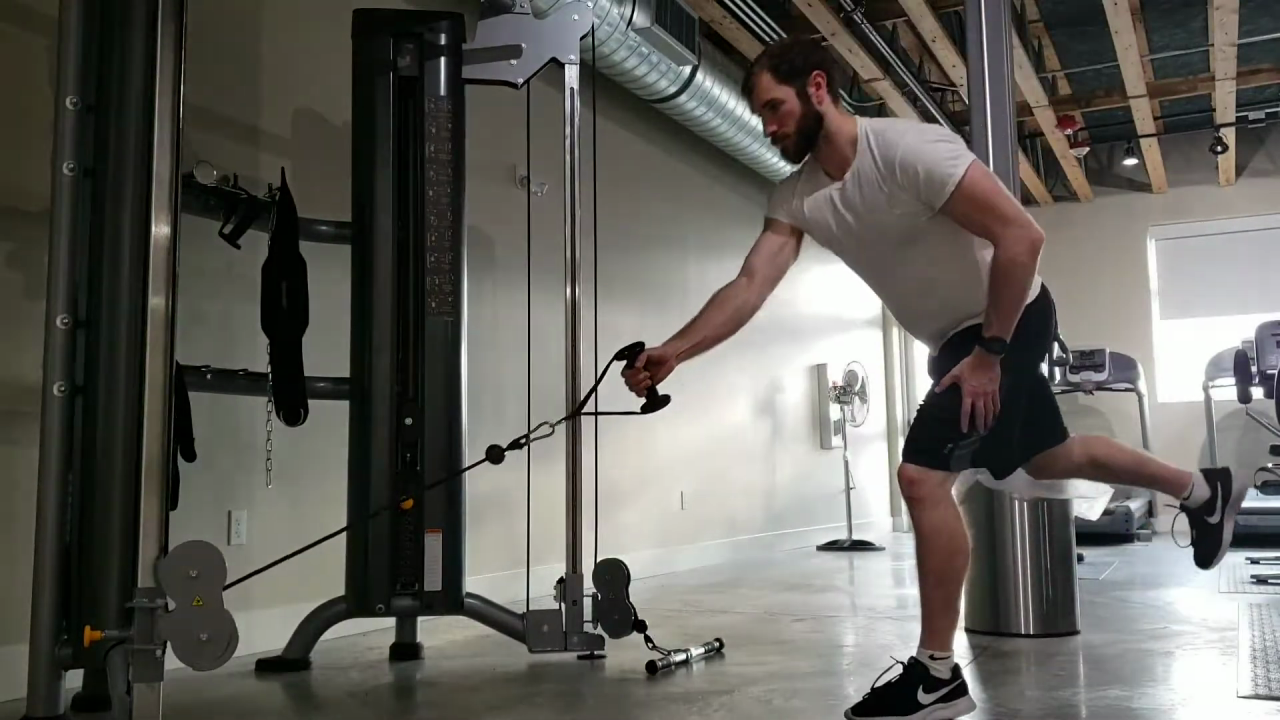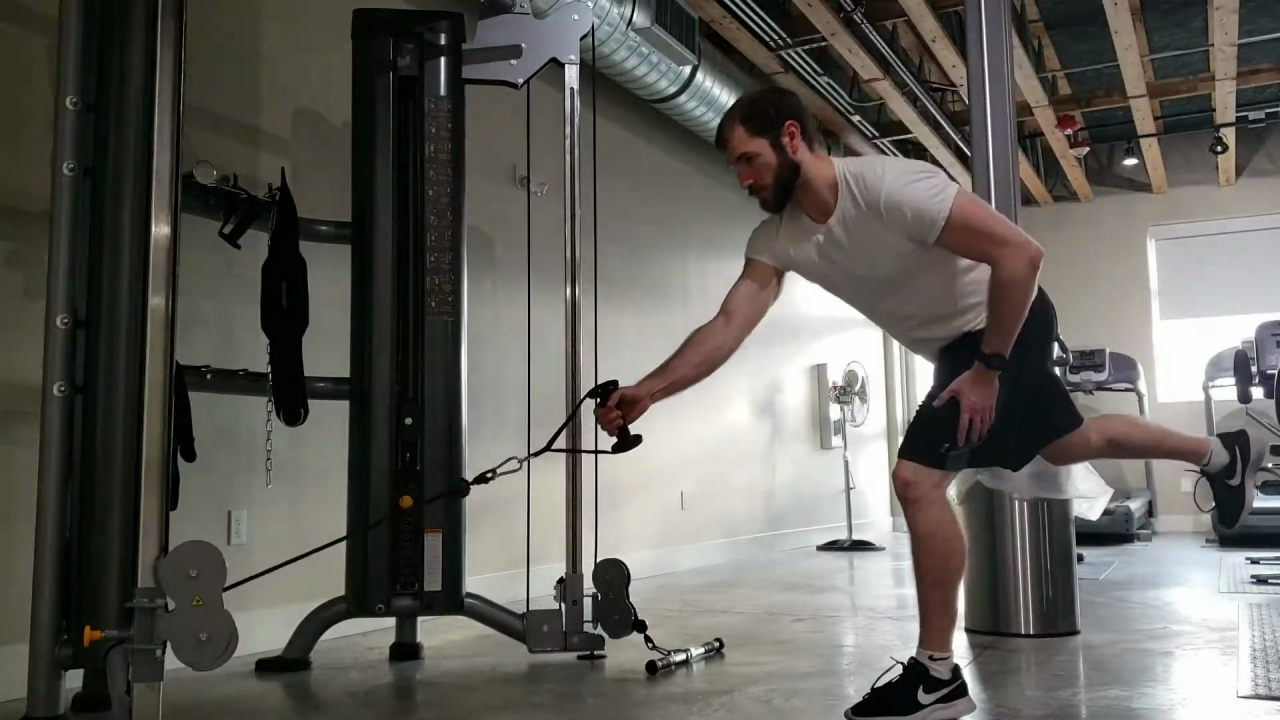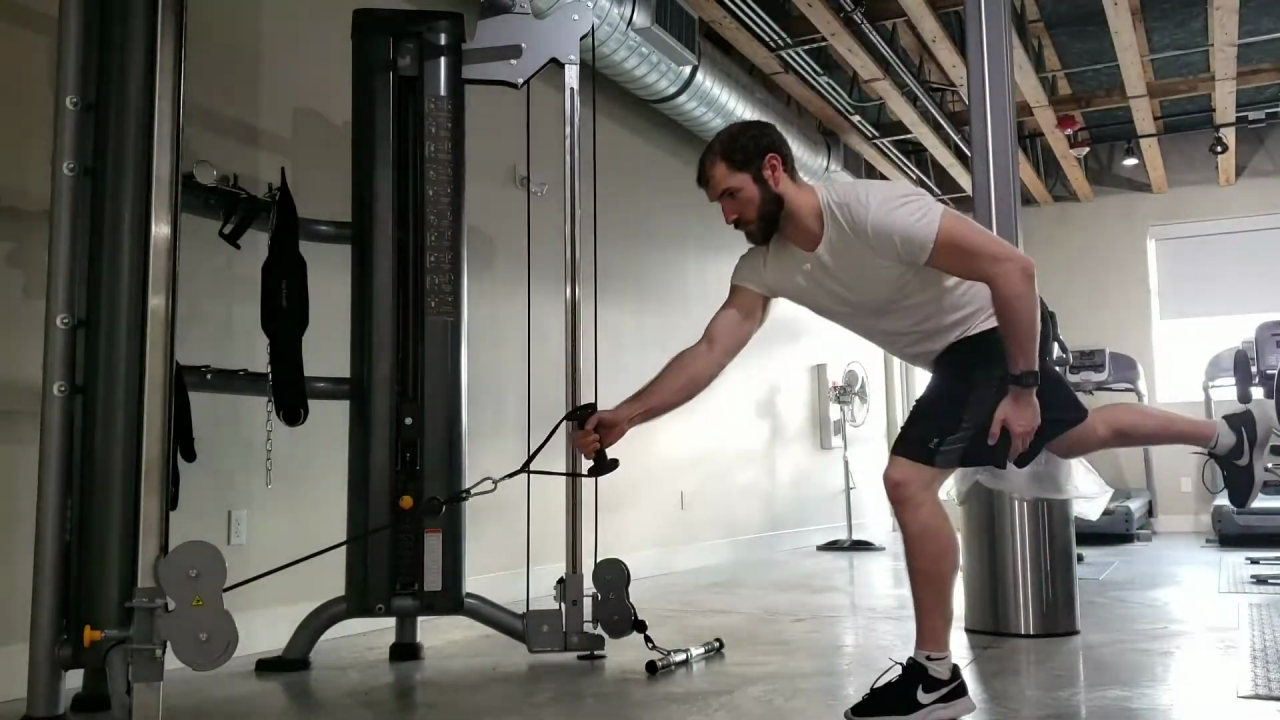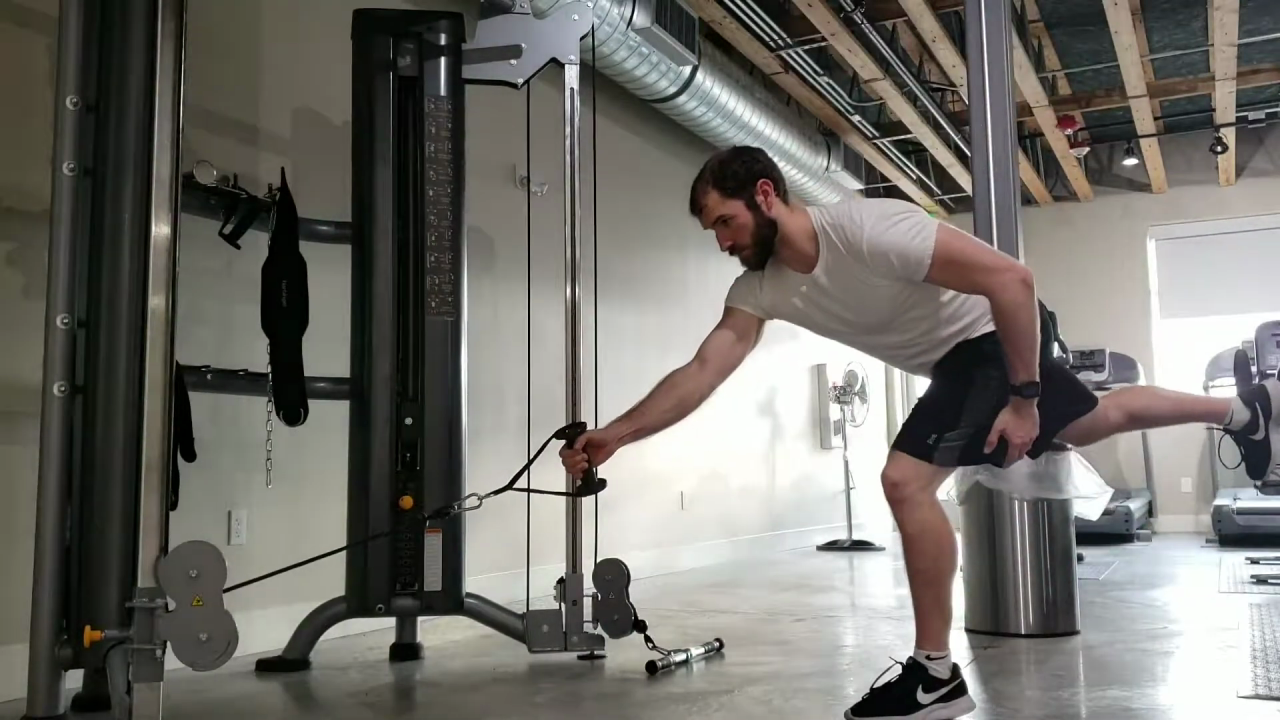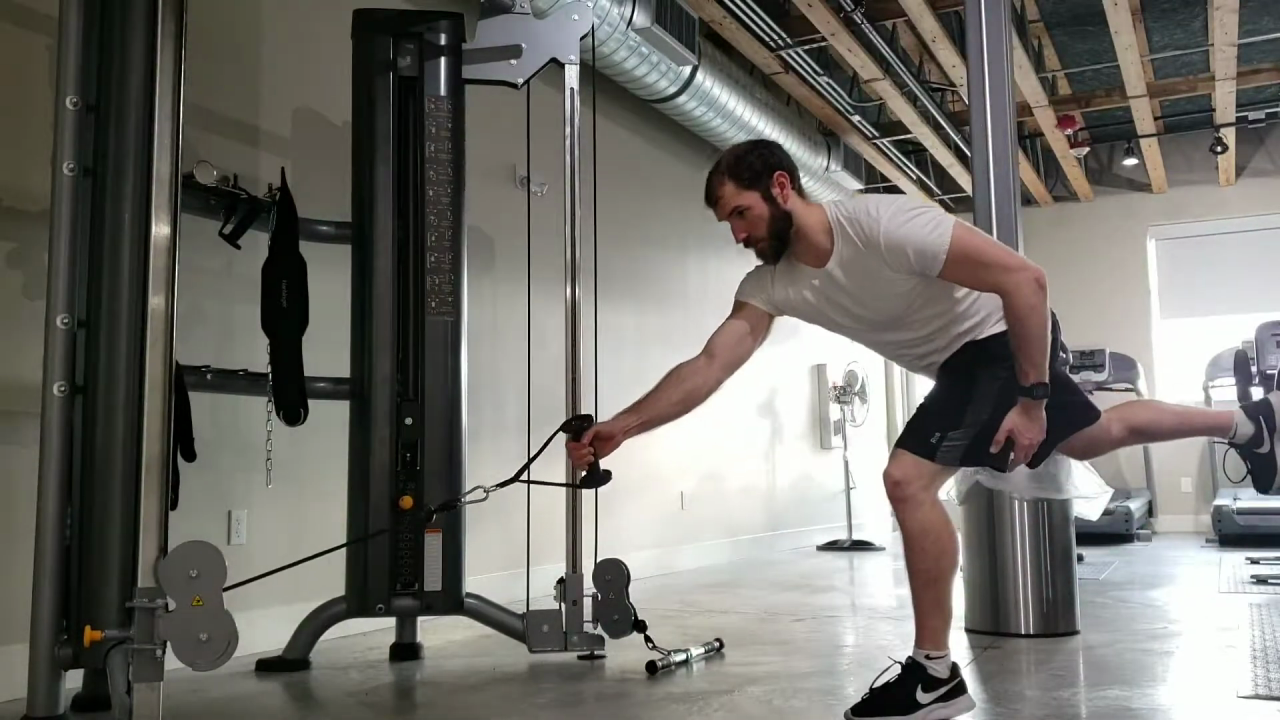
dt=0.4s
person 1, frame 1
left shoulder: (909, 149)
right shoulder: (796, 198)
left elbow: (1021, 237)
right elbow: (750, 286)
left wrist: (991, 353)
right wrist: (675, 351)
left hip: (1007, 321)
right hip: (956, 335)
left knee: (922, 476)
right knee: (1049, 458)
right ankle: (1202, 490)
person 1, frame 2
left shoulder: (891, 187)
right shoulder: (776, 239)
left elbow: (1021, 253)
right elbow: (727, 326)
left wrist: (989, 368)
right wrist: (648, 392)
left hip: (1005, 328)
right hip: (958, 345)
left knee: (917, 477)
right knee: (1069, 444)
right ankle: (1220, 455)
person 1, frame 3
left shoulder: (875, 209)
right shoulder: (763, 267)
left elbow: (1013, 267)
right elbow: (709, 354)
left wrist: (1021, 388)
right wrist: (625, 416)
left hip: (996, 332)
right hip: (956, 351)
left knee: (908, 477)
right knee: (1079, 435)
person 1, frame 4
left shoulder: (870, 230)
right shoulder: (759, 290)
left elbow: (1012, 279)
right elbow: (701, 374)
left wrist: (1022, 398)
right wrist: (613, 436)
left hip: (998, 336)
right hip: (958, 357)
left knee: (906, 479)
right knee: (1093, 421)
person 1, frame 5
left shoulder: (885, 225)
right shoulder: (770, 286)
left elbow: (1025, 278)
right elbow: (709, 366)
left wrist: (1032, 399)
right wrist: (621, 426)
left hip: (1003, 339)
right hip: (960, 361)
left knee: (909, 478)
right knee: (1095, 436)
